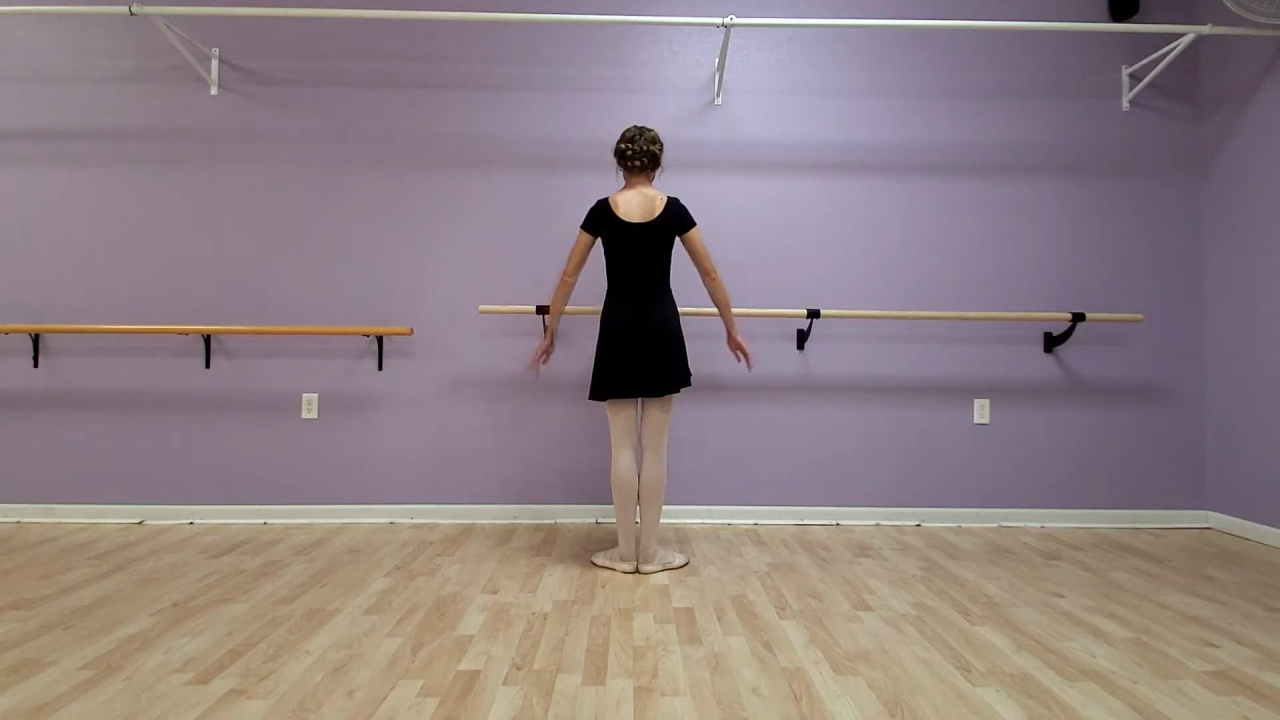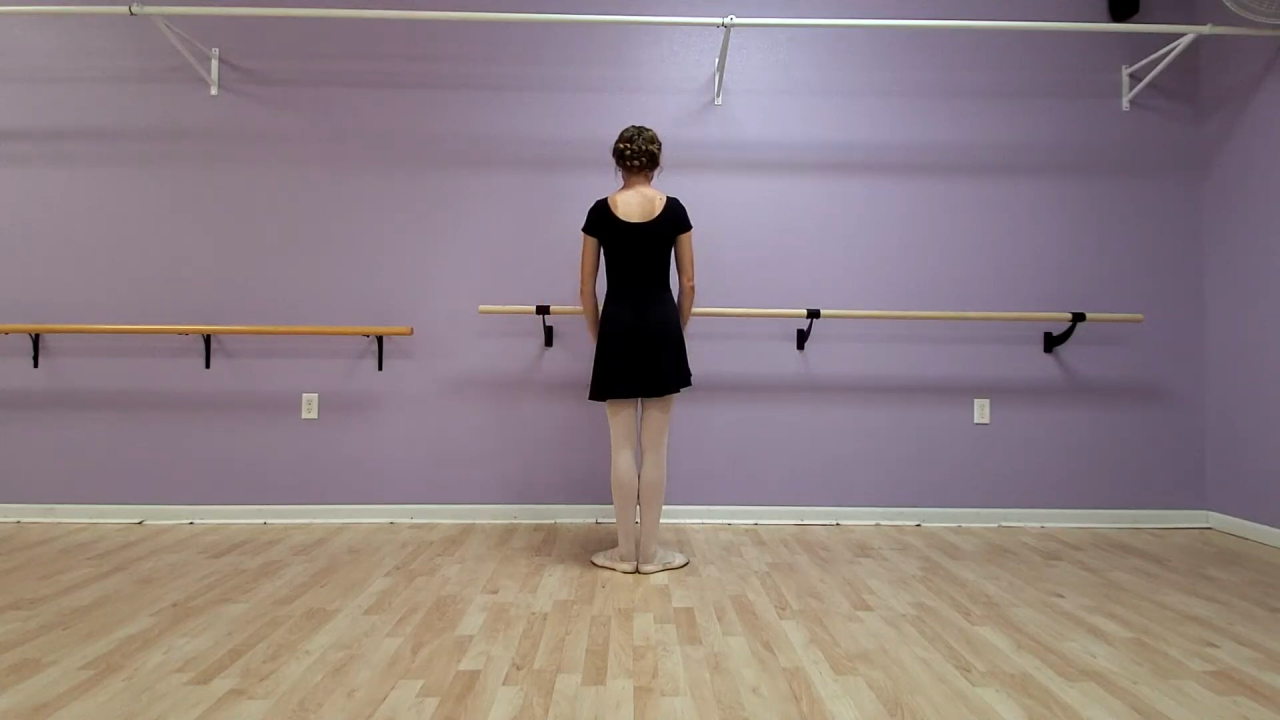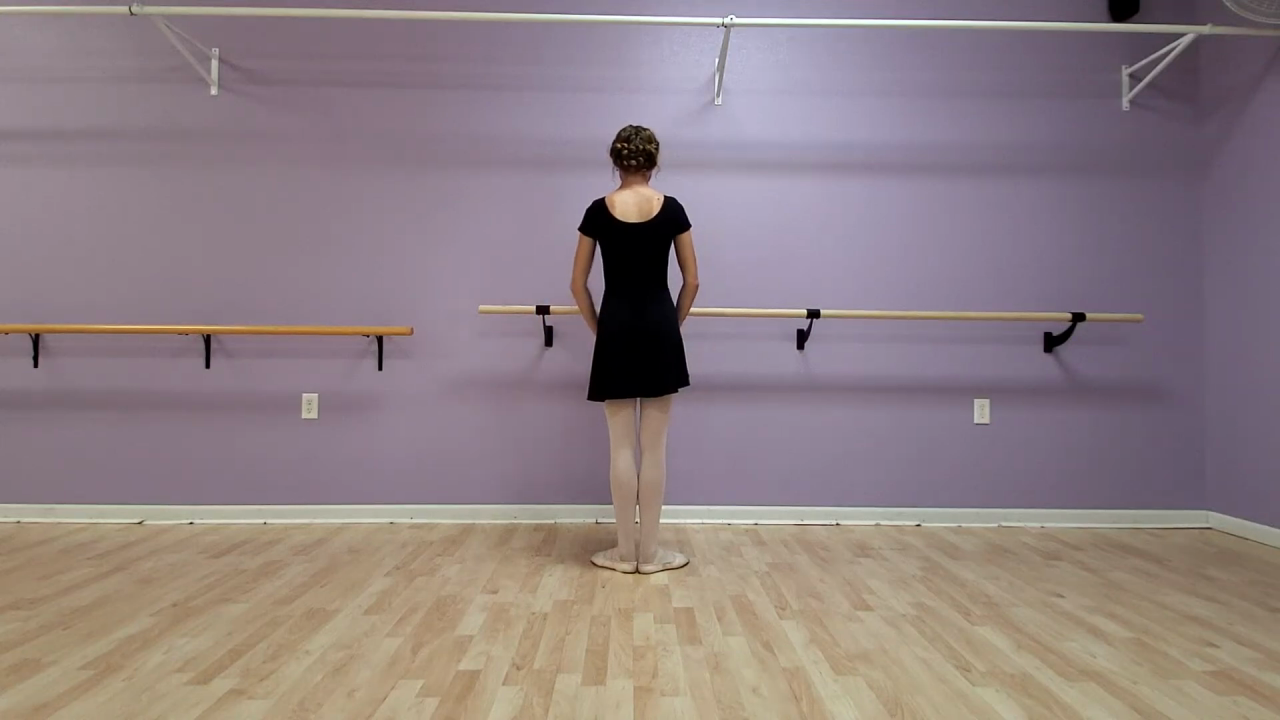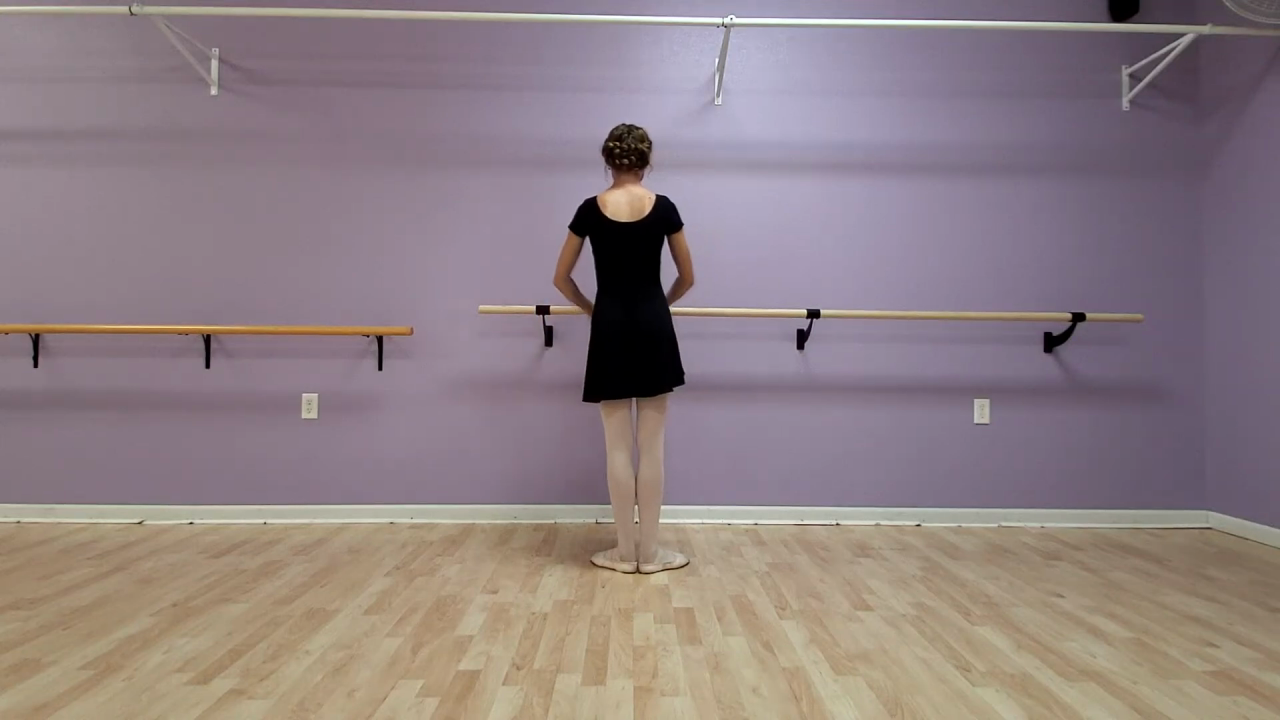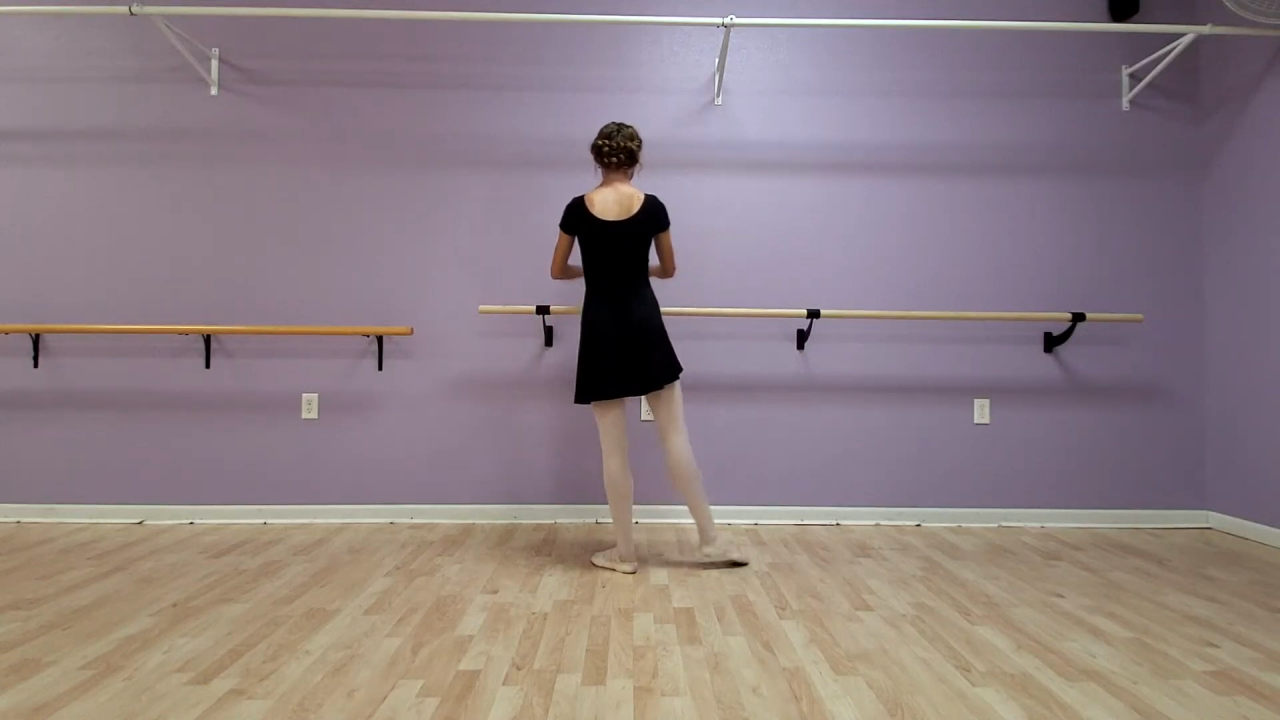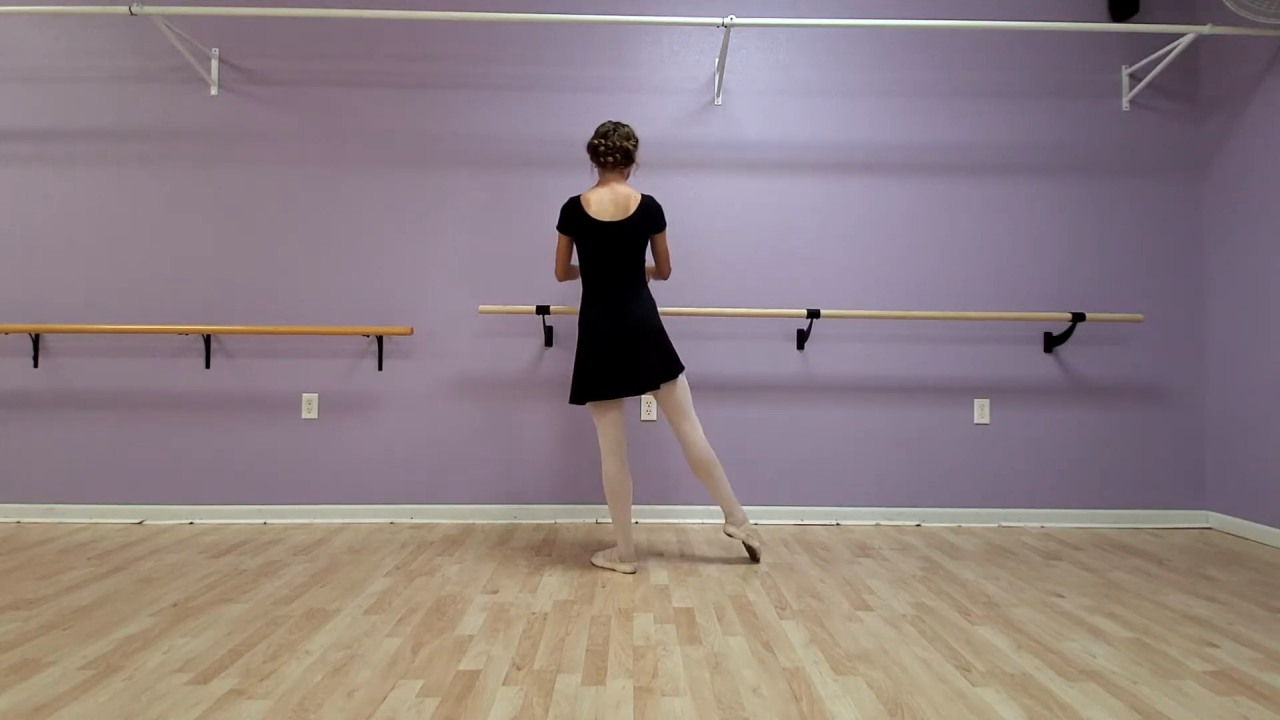
dt=0.4s
person 1, frame 1
left shoulder: (602, 210)
right shoulder: (673, 209)
left elbow: (568, 277)
right elbow: (710, 274)
left wrist: (550, 333)
right wrist: (732, 330)
left hip: (618, 329)
right hip: (660, 328)
left knee: (622, 445)
right knee: (654, 446)
left ankle: (624, 551)
right ankle: (649, 551)
person 1, frame 2
left shoulder: (601, 211)
right shoulder: (673, 210)
left elbow: (587, 287)
right elbow: (687, 283)
left wrist: (598, 338)
right wrist: (678, 336)
left hip: (618, 328)
right hip: (660, 328)
left knee: (623, 446)
right knee: (655, 446)
left ankle: (625, 551)
right ankle: (649, 551)
person 1, frame 3
left shoulder: (598, 210)
right shoulder: (671, 209)
left elbow: (578, 283)
right elbow: (692, 281)
left wrist: (599, 330)
right wrist: (671, 326)
left hip: (617, 328)
right hip: (659, 328)
left knee: (622, 445)
right knee: (654, 446)
left ankle: (625, 551)
right ankle: (650, 551)
person 1, frame 4
left shoulder: (590, 210)
right shoulder: (664, 208)
left elbow: (561, 278)
right elbow: (687, 277)
left hip: (610, 329)
right hip: (653, 328)
left knee: (618, 446)
right knee: (651, 445)
left ankle: (625, 551)
right ankle: (649, 551)
person 1, frame 5
left shoulder: (578, 208)
right shoulder: (652, 206)
left elbow: (557, 270)
right elbow: (668, 269)
left hip: (600, 329)
right hip: (643, 325)
left knee: (614, 447)
right knee: (674, 434)
left ankle: (624, 552)
right ankle: (709, 538)
person 1, frame 6
left shoulder: (573, 209)
right shoulder: (648, 207)
left elbow: (562, 273)
right elbow: (664, 271)
left hip: (598, 331)
right hip: (642, 325)
left knee: (611, 448)
right knee: (688, 427)
left ankle: (624, 552)
right ankle: (736, 519)
